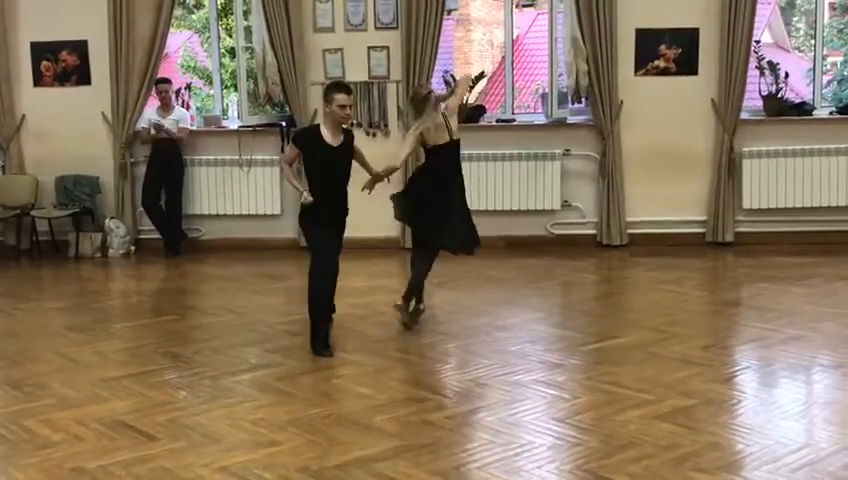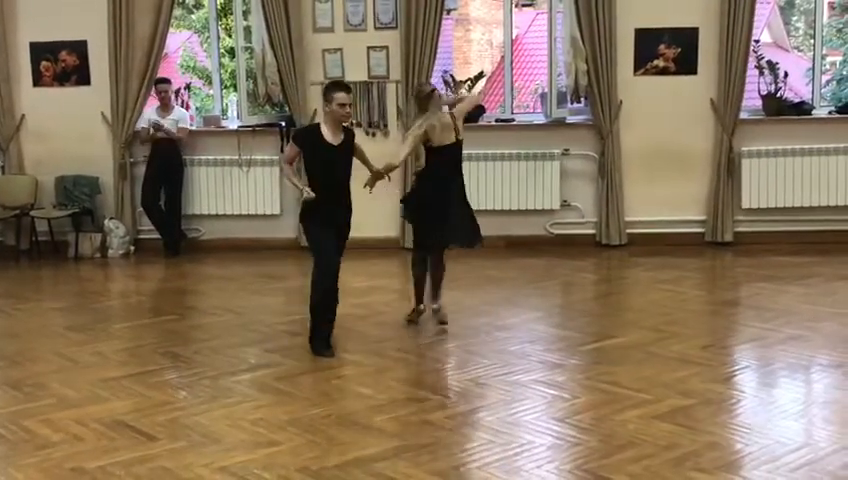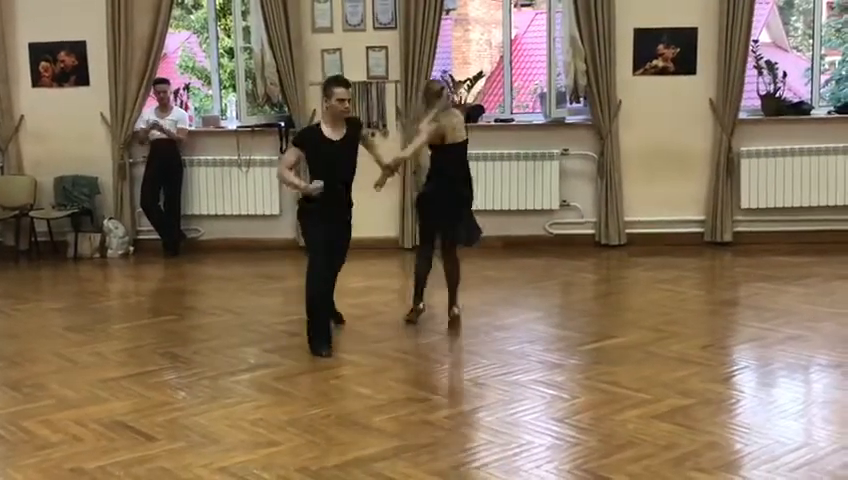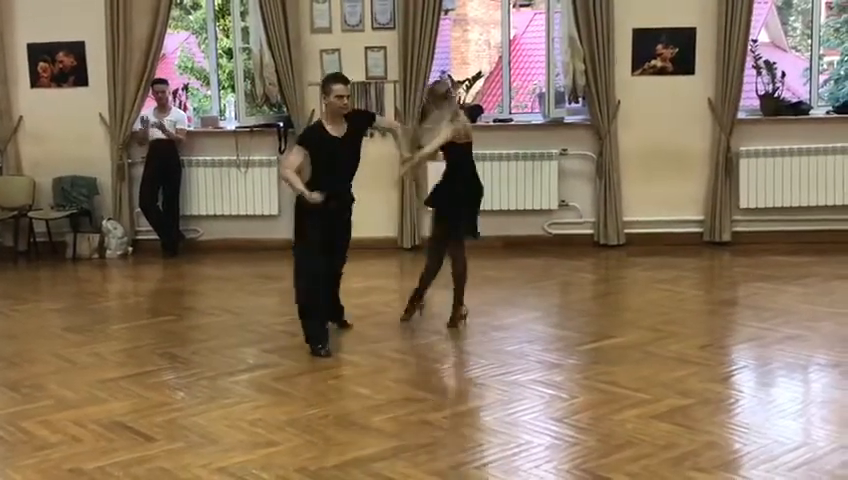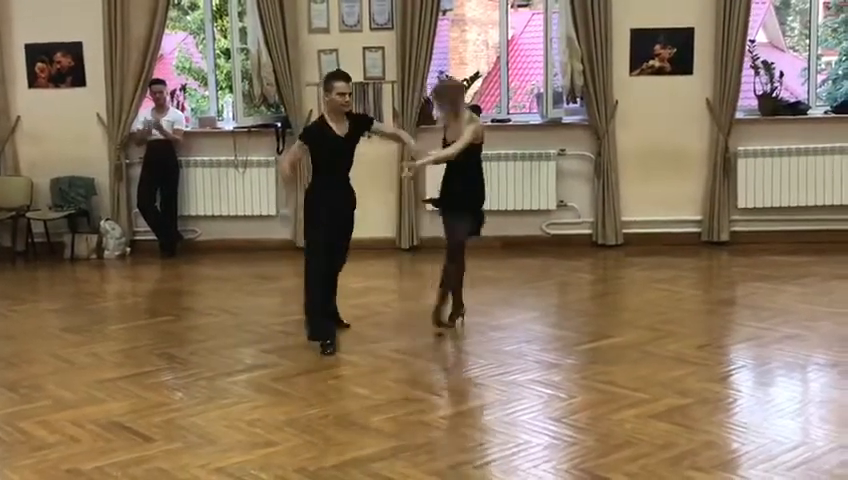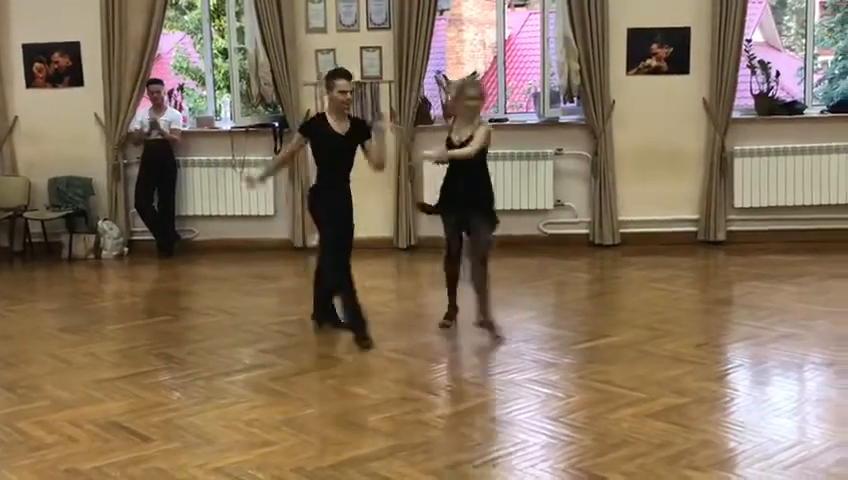
dt=0.1s
person 1, frame 1
left shoulder: (347, 136)
right shoulder: (306, 136)
right elbow: (286, 164)
left wrist: (373, 173)
right wrist: (302, 190)
left hip: (338, 213)
right hip: (314, 215)
left knee: (327, 267)
right knee: (325, 266)
left ankle: (324, 314)
right ankle: (319, 338)
person 1, frame 2
left shoulder: (348, 134)
right shoulder: (306, 135)
right elbow: (285, 164)
left wrist: (374, 170)
right wrist: (302, 188)
left hip: (342, 213)
right hip: (316, 214)
left knee: (330, 266)
right knee: (327, 267)
left ankle: (326, 313)
right ankle: (320, 338)
person 1, frame 3
left shoulder: (353, 125)
right shoulder: (308, 135)
left elbow: (366, 139)
right elbow: (283, 169)
left wrist: (382, 164)
right wrist: (305, 187)
left hip: (342, 208)
right hip: (315, 210)
left knee: (335, 261)
right knee: (320, 266)
left ankle: (327, 309)
right ankle: (318, 337)
person 1, frame 4
left shoulder: (359, 120)
right shoulder: (312, 134)
left elbow: (393, 127)
right elbow: (287, 170)
right wrist: (306, 194)
left hip: (342, 205)
right hip: (313, 208)
left knee: (335, 262)
right knee: (311, 267)
left ankle: (332, 310)
right ankle: (316, 336)
person 1, frame 5
left shoulder: (357, 121)
right shoulder: (316, 130)
left elbow: (392, 131)
right elbow: (288, 162)
left wrist: (409, 142)
left hip: (344, 196)
right hip: (320, 200)
left knee: (334, 259)
right knee: (319, 263)
left ankle: (328, 315)
right ankle: (321, 330)
person 1, frame 6
left shoulder: (359, 127)
right shoulder: (315, 125)
left elbow: (378, 165)
right elbow: (288, 154)
left wrist: (380, 136)
right wrist: (262, 176)
left hip: (342, 195)
right hip: (325, 197)
left knee: (331, 257)
right knee: (339, 258)
left ankle: (323, 312)
right ankle: (358, 325)
person 2, frame 1
left shoulder: (419, 129)
right shoulder: (450, 114)
right elbow: (465, 82)
right wrist: (445, 100)
left hip: (425, 189)
right hip: (450, 190)
left knee: (421, 248)
right knee: (430, 249)
left ankle: (416, 303)
right ankle: (408, 300)
person 2, frame 2
left shoulder: (422, 127)
right shoulder: (454, 115)
left elbow: (397, 161)
right elbow: (473, 99)
left wrist: (376, 175)
right wrist: (454, 102)
left hip: (429, 190)
right hip: (451, 190)
left knee: (422, 248)
right knee: (437, 250)
left ankle: (419, 304)
right ankle: (434, 302)
person 2, frame 3
left shoulder: (433, 124)
right shoulder: (457, 117)
left elbow: (407, 155)
left wrist: (385, 174)
left hip: (440, 189)
right hip: (458, 188)
left knee: (425, 247)
right knee: (449, 249)
left ankle: (417, 304)
right ankle: (452, 306)
person 2, frame 4
left shoulder: (452, 124)
right shoulder: (458, 118)
left elbow: (430, 149)
left wrist: (405, 167)
left hip: (457, 189)
right hip: (463, 187)
left knee: (438, 246)
right knee: (455, 248)
left ankle: (416, 299)
right ankle: (458, 308)
person 2, frame 5
left shoulder: (473, 124)
right shoulder: (451, 122)
left elbow: (453, 152)
right elbow: (447, 154)
left wrist: (421, 163)
right wrist: (429, 158)
left hip: (469, 192)
right hip: (451, 189)
left knee: (455, 246)
right knee: (455, 246)
left ankle: (450, 305)
right ankle: (455, 306)
person 2, frame 6
left shoulder: (482, 128)
right shoulder: (452, 123)
left elbow: (470, 152)
left wrist: (436, 154)
right wrist: (440, 154)
left hip: (477, 195)
right hip: (453, 191)
left knee: (480, 253)
right knee: (453, 251)
left ankle: (485, 315)
right ankle: (452, 307)
person 3, frame 1
left shoulder: (182, 113)
right shoulder: (149, 113)
left elbow: (182, 138)
right elbow: (143, 139)
left wrist: (166, 130)
right wrist: (156, 134)
left hip: (173, 157)
right hip: (156, 157)
left knee: (173, 201)
right knee: (148, 201)
left ankle: (173, 242)
right ankle: (175, 235)
person 3, frame 2
left shoulder: (181, 113)
right shoulder: (148, 113)
left elbow: (182, 138)
right elbow: (143, 139)
left wrist: (165, 130)
right wrist: (154, 133)
left hip: (173, 157)
right hip: (155, 157)
left knee: (172, 201)
right knee: (148, 201)
left ankle: (172, 241)
right ankle: (174, 235)
person 3, frame 3
left shoulder: (180, 114)
right shoulder: (148, 113)
left elbow: (181, 139)
right elbow: (141, 140)
left wrist: (164, 130)
right wrist: (148, 130)
left hip: (172, 157)
right hip: (154, 158)
left knee: (172, 201)
right knee: (147, 201)
left ankle: (172, 242)
right ankle: (173, 235)
person 3, frame 4
left shoulder: (179, 114)
right shoulder: (146, 114)
left elbow: (181, 139)
right elbow: (140, 140)
left wrist: (165, 130)
right wrist: (144, 129)
left hip: (171, 158)
right hip: (153, 158)
left knee: (170, 202)
right knee: (146, 201)
left ankle: (170, 242)
right ankle: (172, 235)
person 3, frame 5
left shoulder: (176, 115)
right shoulder: (144, 114)
left elbow: (178, 140)
right elbow: (137, 140)
left wrist: (162, 131)
right wrist: (148, 131)
left hip: (168, 158)
right hip: (150, 158)
left knee: (168, 202)
right knee: (144, 202)
left ankle: (169, 242)
right ankle: (170, 236)
person 3, frame 6
left shoulder: (174, 114)
right shoulder: (141, 114)
left elbow: (175, 139)
right elbow: (135, 140)
left wrist: (160, 130)
right wrist: (148, 132)
left hip: (166, 158)
right hip: (148, 158)
left knee: (166, 202)
right knee: (141, 202)
left ankle: (166, 242)
right ankle: (167, 236)
